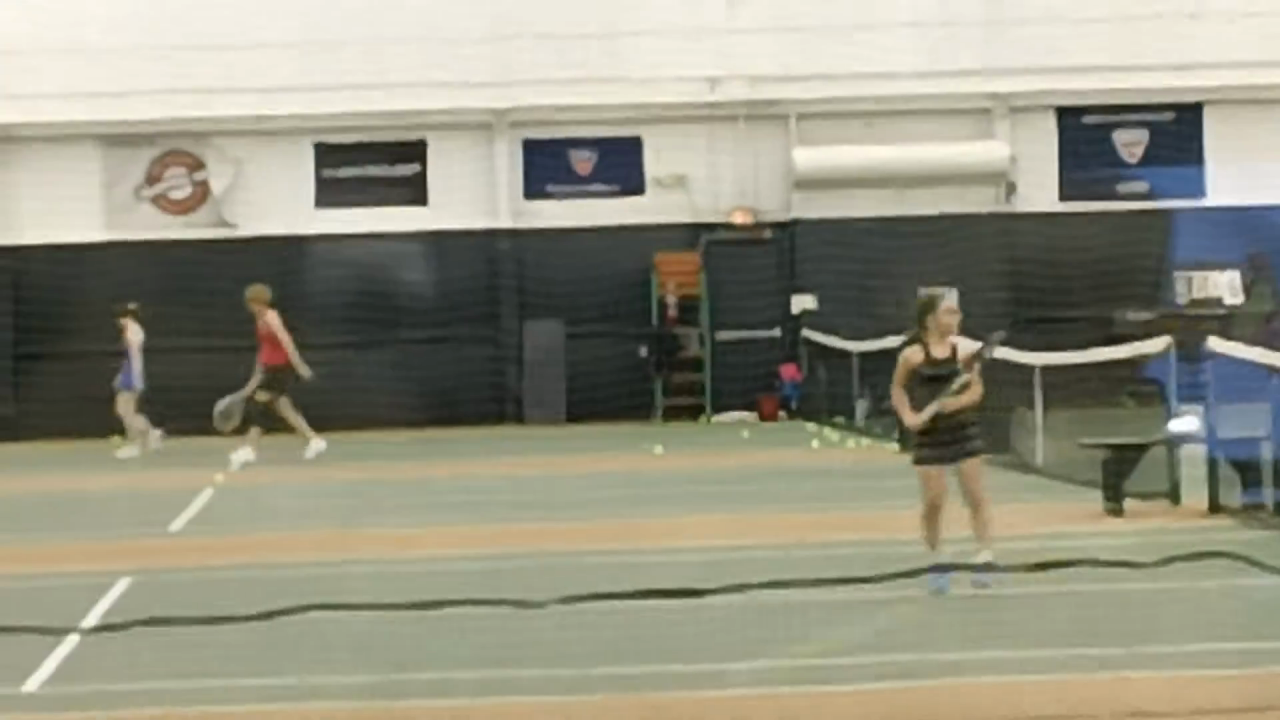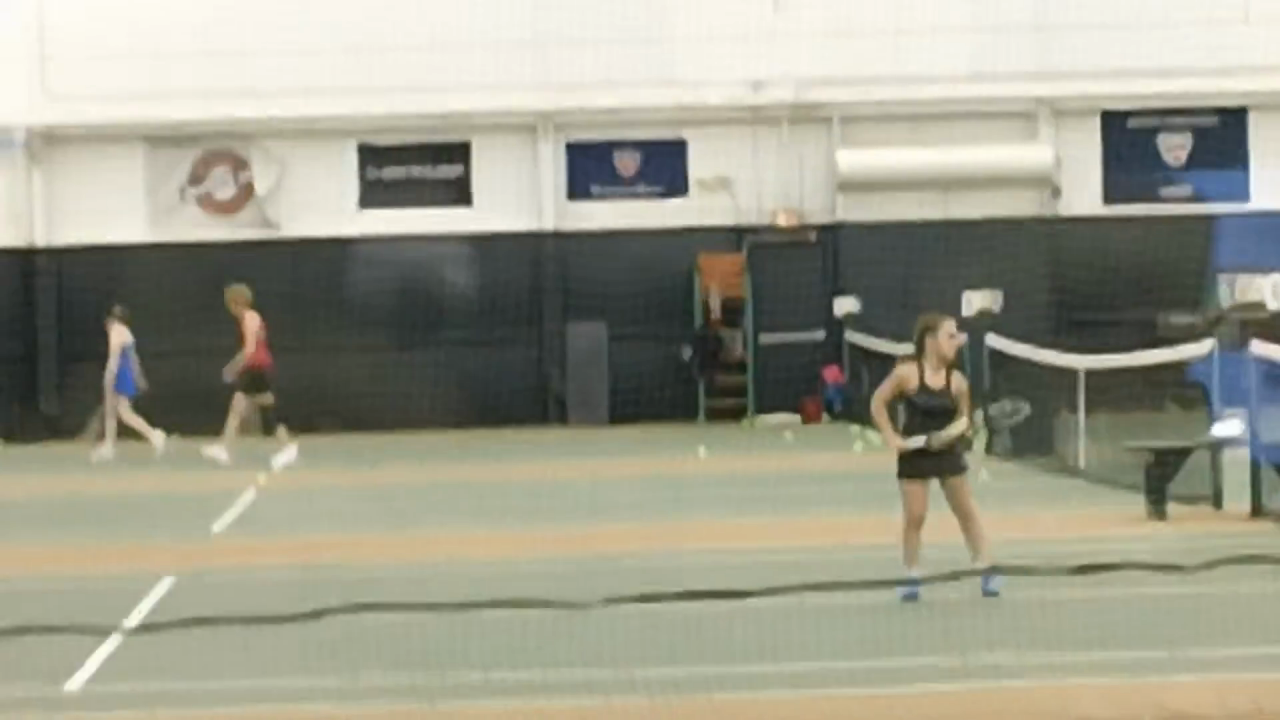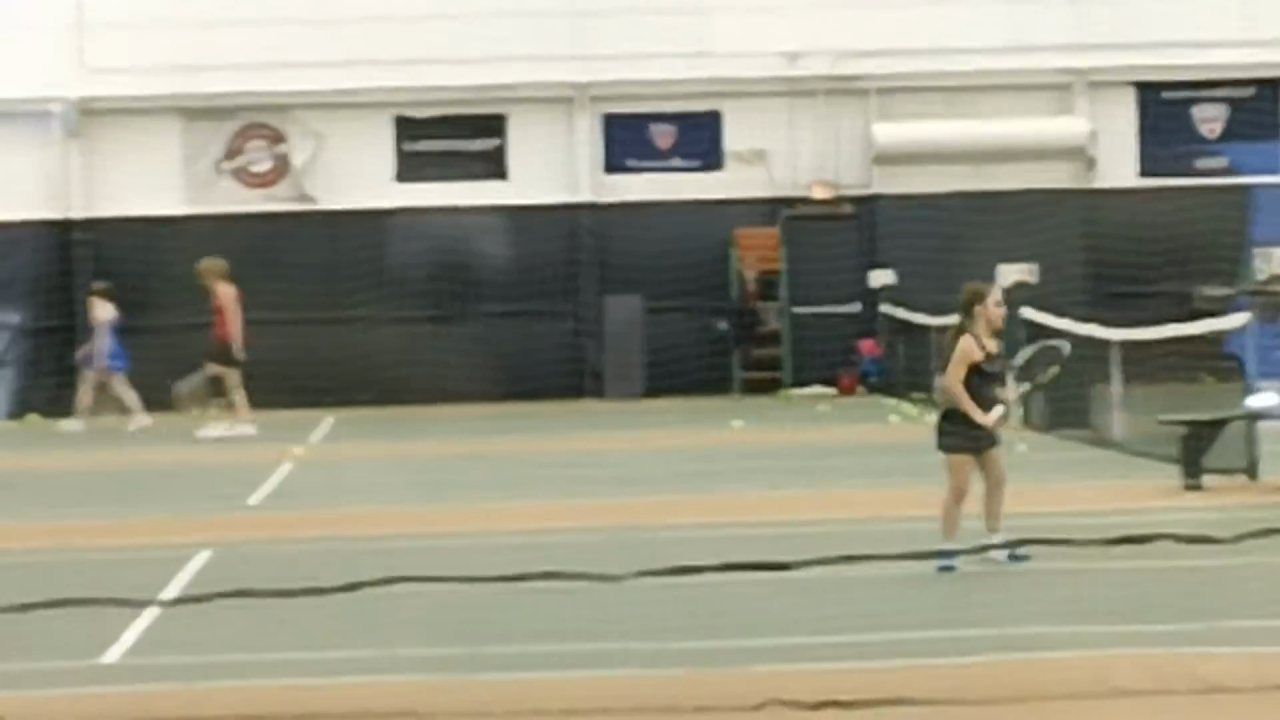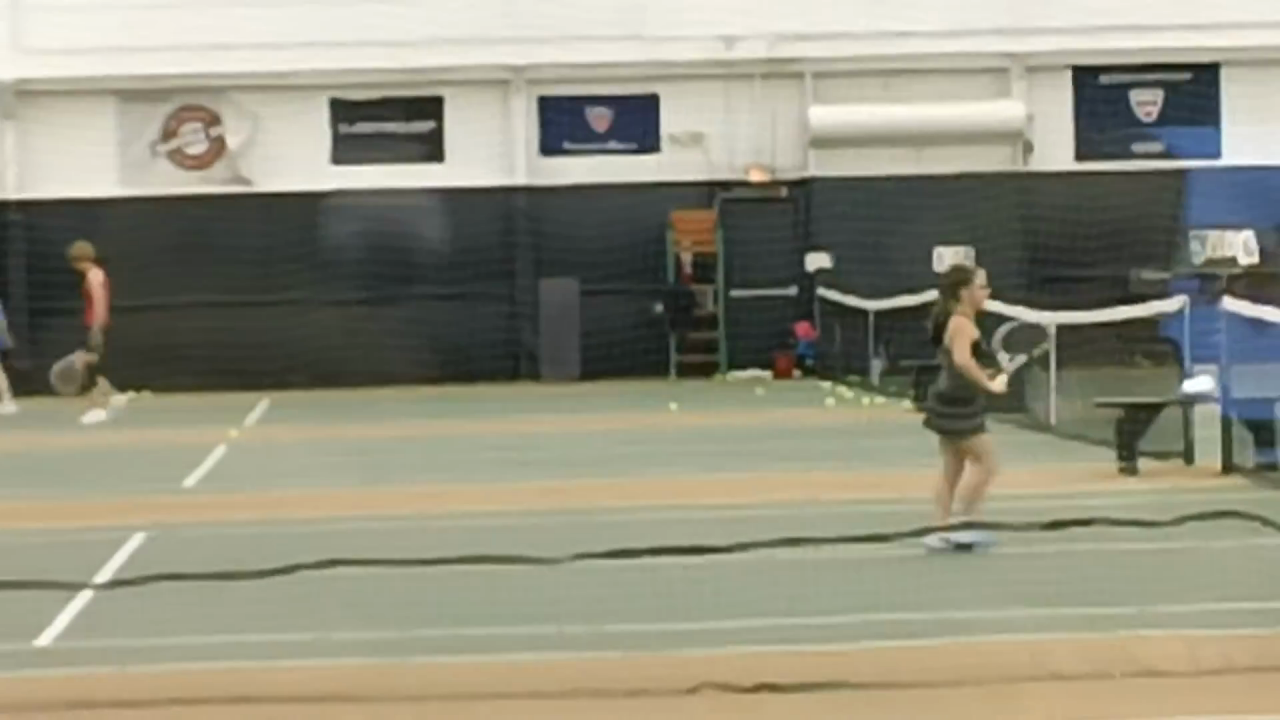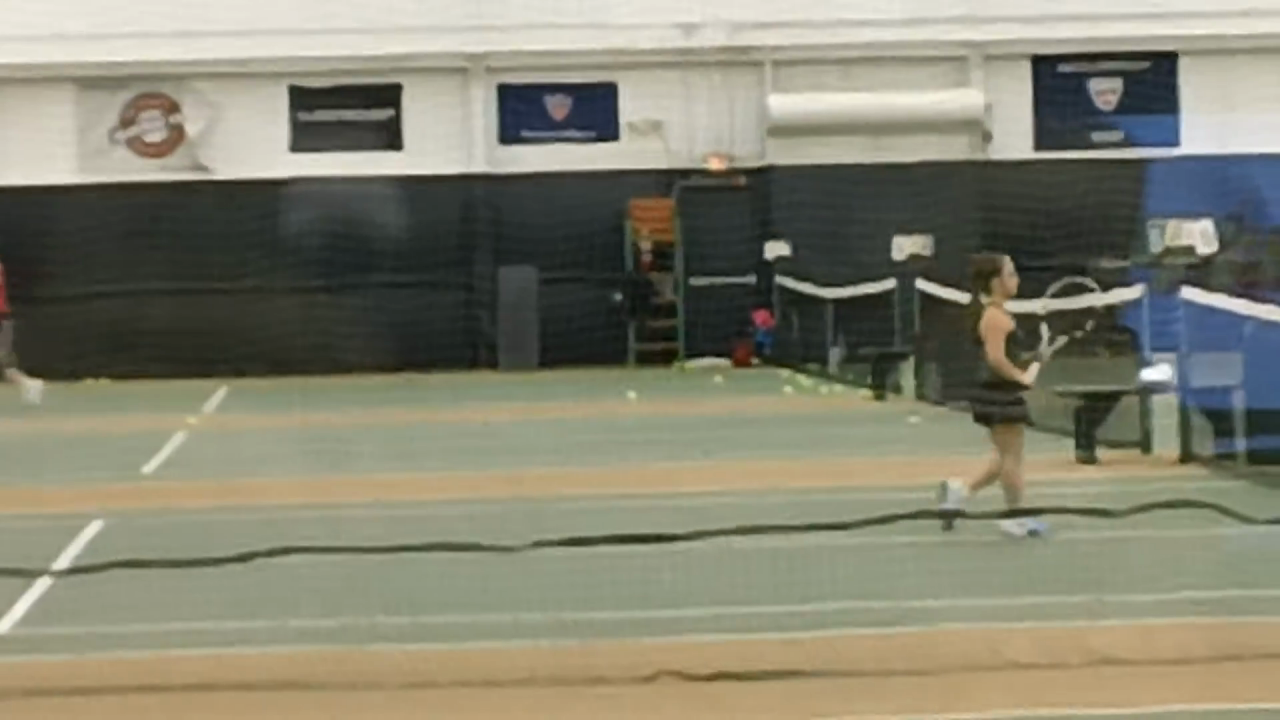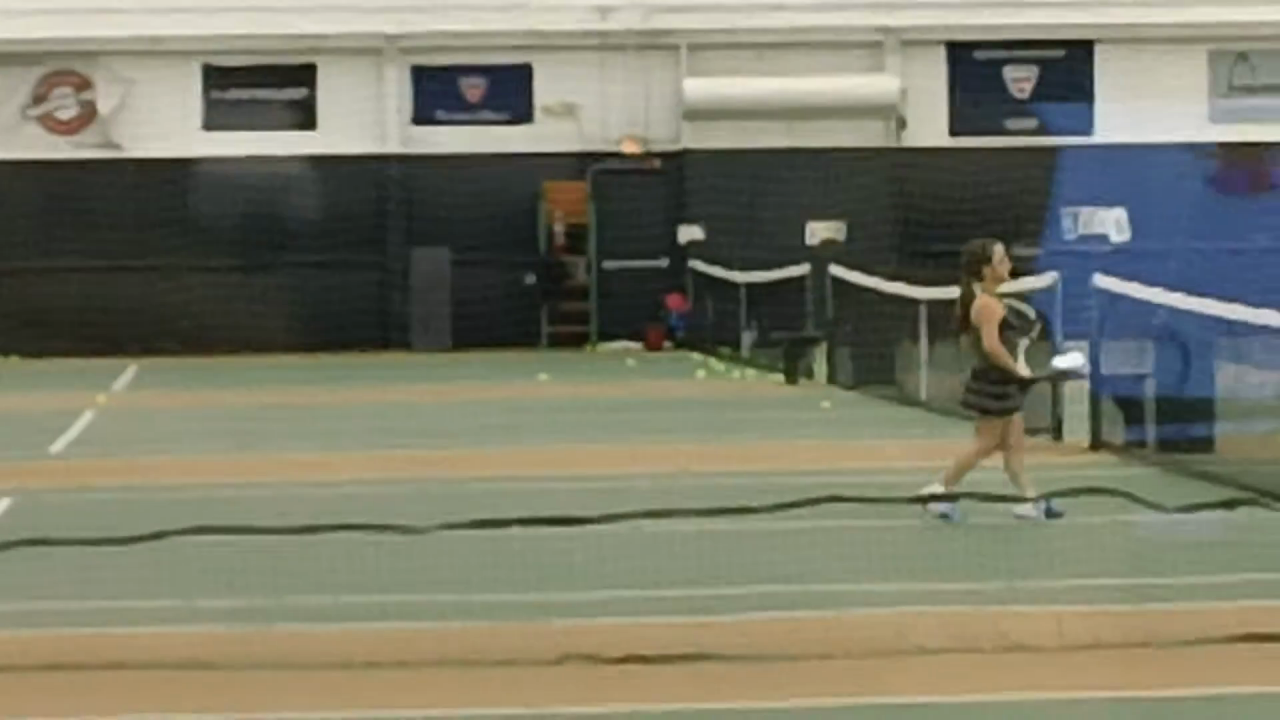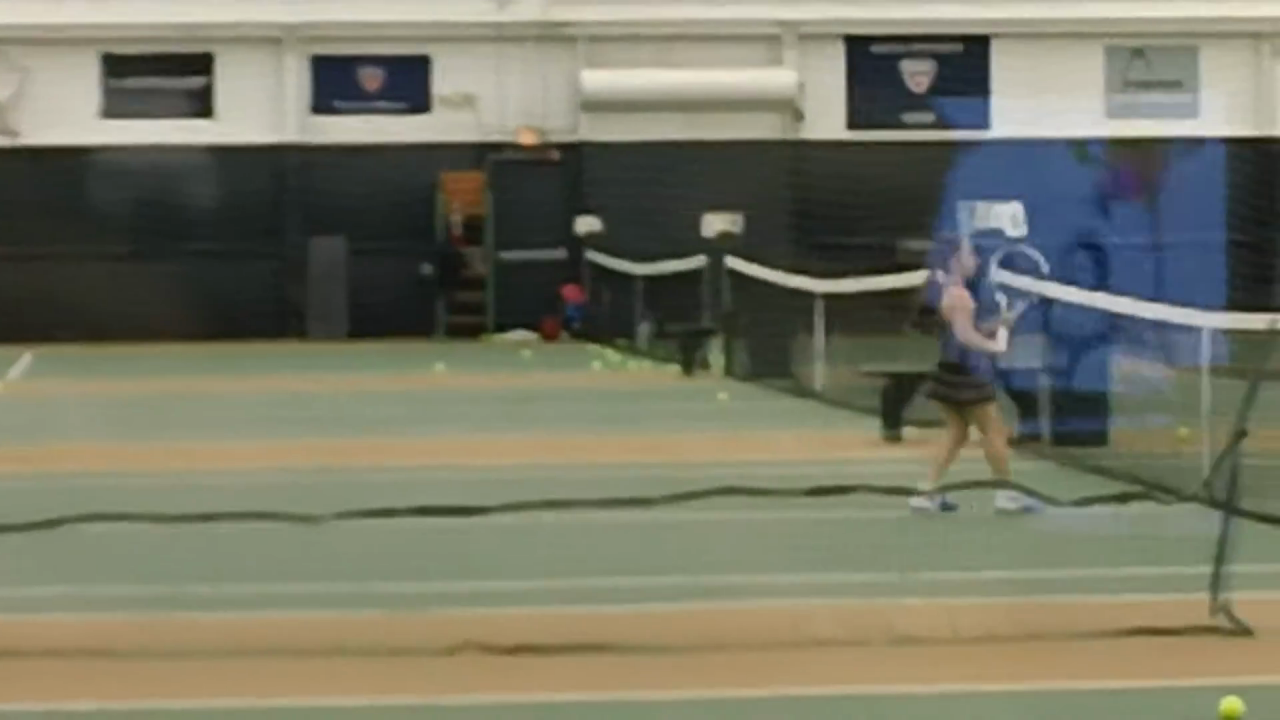
dt=0.4s
person 1, frame 1
left shoulder: (962, 351)
right shoulder: (912, 355)
left elbow: (977, 389)
right elbow: (897, 390)
left wrist: (956, 403)
right wrist: (908, 416)
left hip: (964, 431)
right hip: (929, 436)
left knee: (975, 496)
right knee: (934, 502)
left ankle: (984, 561)
right ankle: (938, 563)
person 1, frame 2
left shoulder: (957, 381)
right shoulder: (906, 373)
left elbow: (963, 420)
right elbow: (878, 403)
left wrist: (951, 434)
right wrist: (892, 438)
left hip: (947, 452)
right hip: (915, 453)
left knee: (966, 511)
right knee: (915, 516)
left ankle: (985, 570)
right ankle: (912, 579)
person 1, frame 3
left shoulder: (995, 345)
right shoulder: (967, 344)
right elbow: (951, 384)
left wrist: (1000, 396)
right wrist: (976, 414)
left hip: (981, 427)
right hip: (960, 425)
left knee: (997, 480)
right knee: (958, 488)
left ankle: (996, 542)
right ankle: (948, 550)
person 1, frame 4
left shoulder: (955, 323)
right shoulder: (962, 324)
right elbow: (962, 361)
left wrist: (987, 375)
right wrist: (989, 384)
left hip: (949, 405)
right hip: (958, 408)
left knee: (953, 470)
right knee: (986, 464)
left ankle: (942, 531)
right ankle: (961, 523)
person 1, frame 5
left shoulder: (994, 313)
right shoulder: (995, 316)
right elbow: (995, 356)
left wrist: (1028, 361)
right wrist: (1021, 377)
left hip: (999, 395)
right hip: (1000, 395)
left knee: (1007, 459)
right knee: (1012, 457)
left ankle: (958, 490)
right ankle: (1015, 519)
person 1, frame 6
left shoulder: (986, 300)
right shoulder: (987, 303)
left elbow: (972, 341)
right elbow: (991, 346)
right wrist: (1016, 367)
left hip: (1001, 383)
right hip: (995, 384)
left knee: (1013, 445)
right knee: (985, 446)
left ankle: (1029, 501)
right ankle: (938, 491)
person 1, frame 7
left shoulder: (948, 293)
right shoulder: (958, 296)
right elbow: (964, 337)
left wrist: (990, 328)
right wrist: (995, 346)
left hip: (951, 374)
right hip: (962, 376)
left knee: (954, 435)
right knee: (995, 431)
left ankle: (927, 493)
right ankle: (1006, 493)
